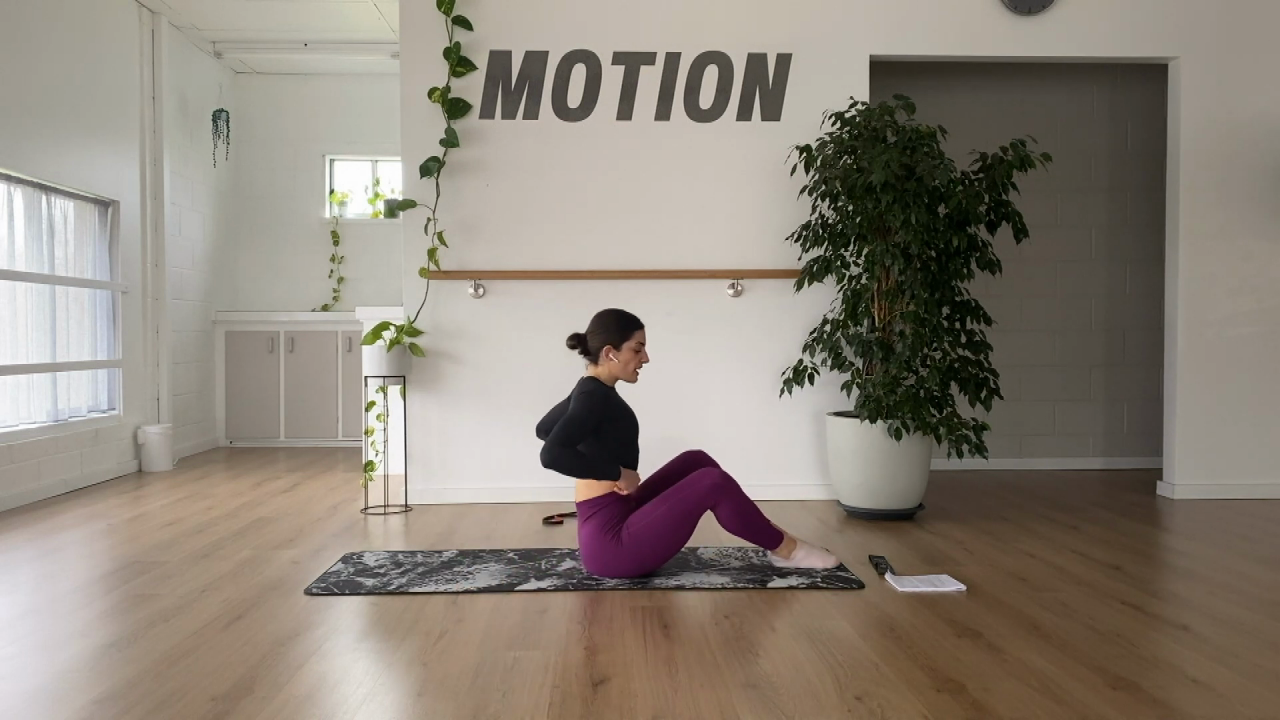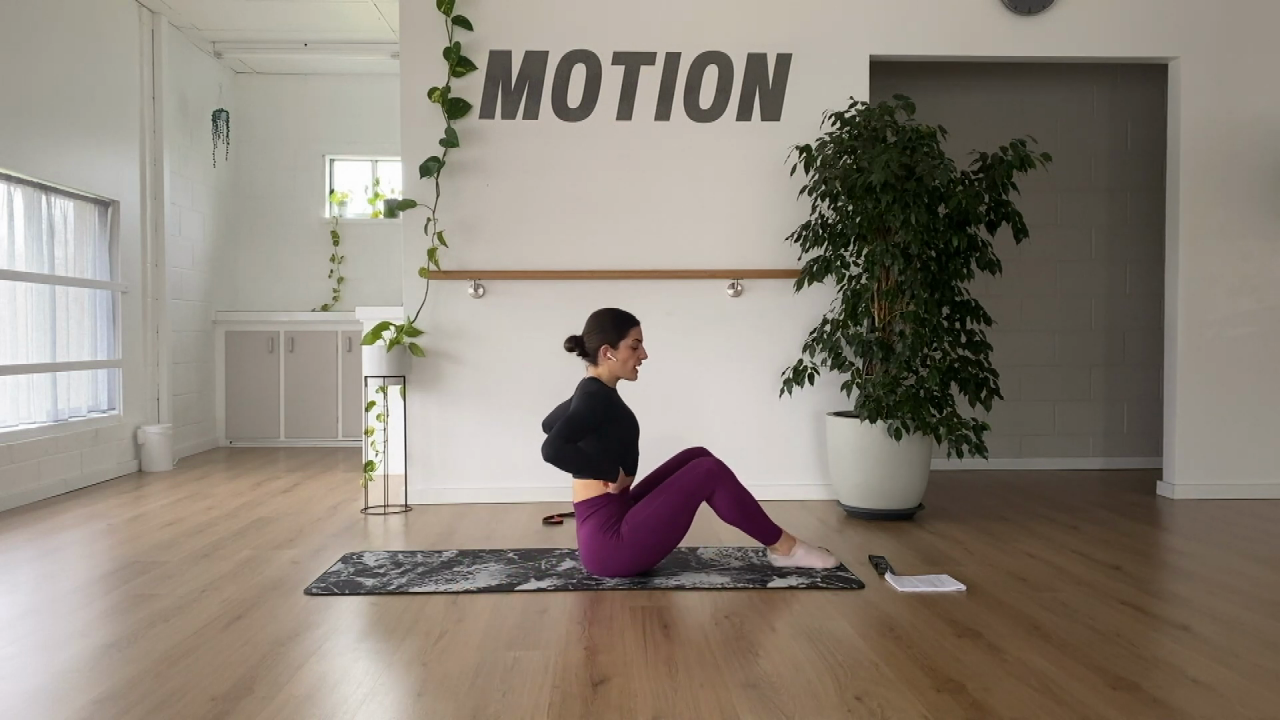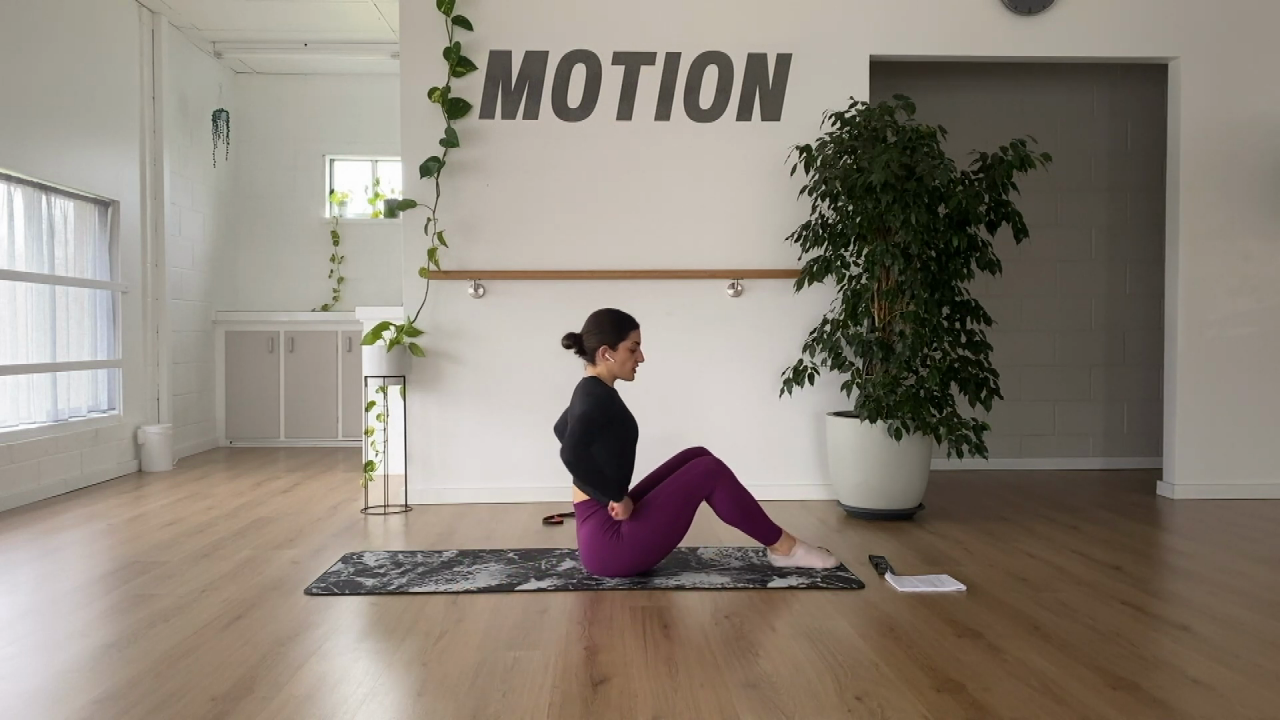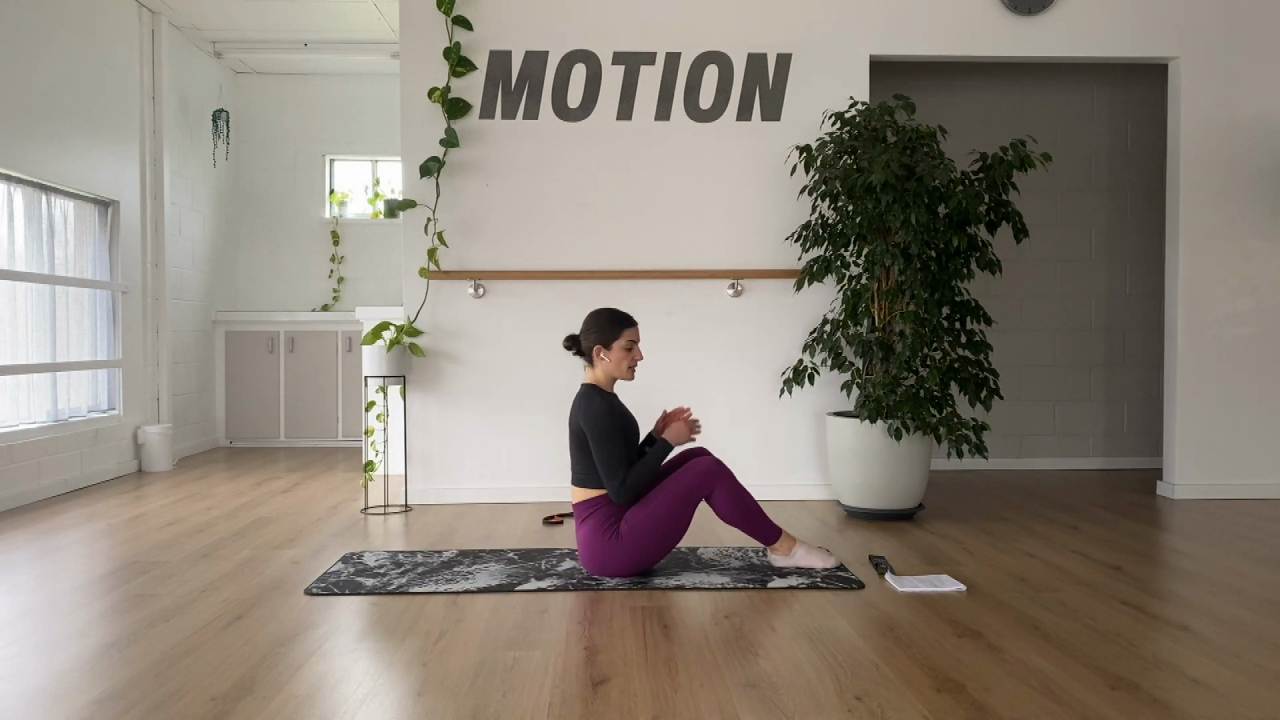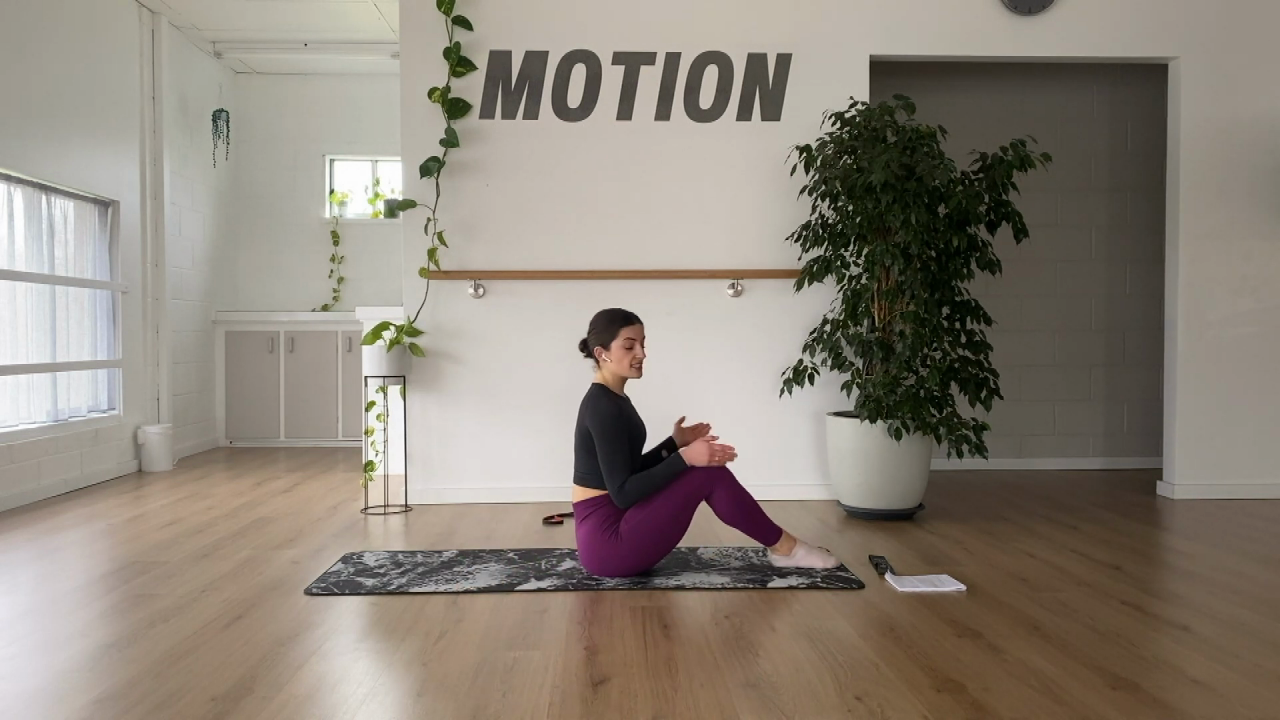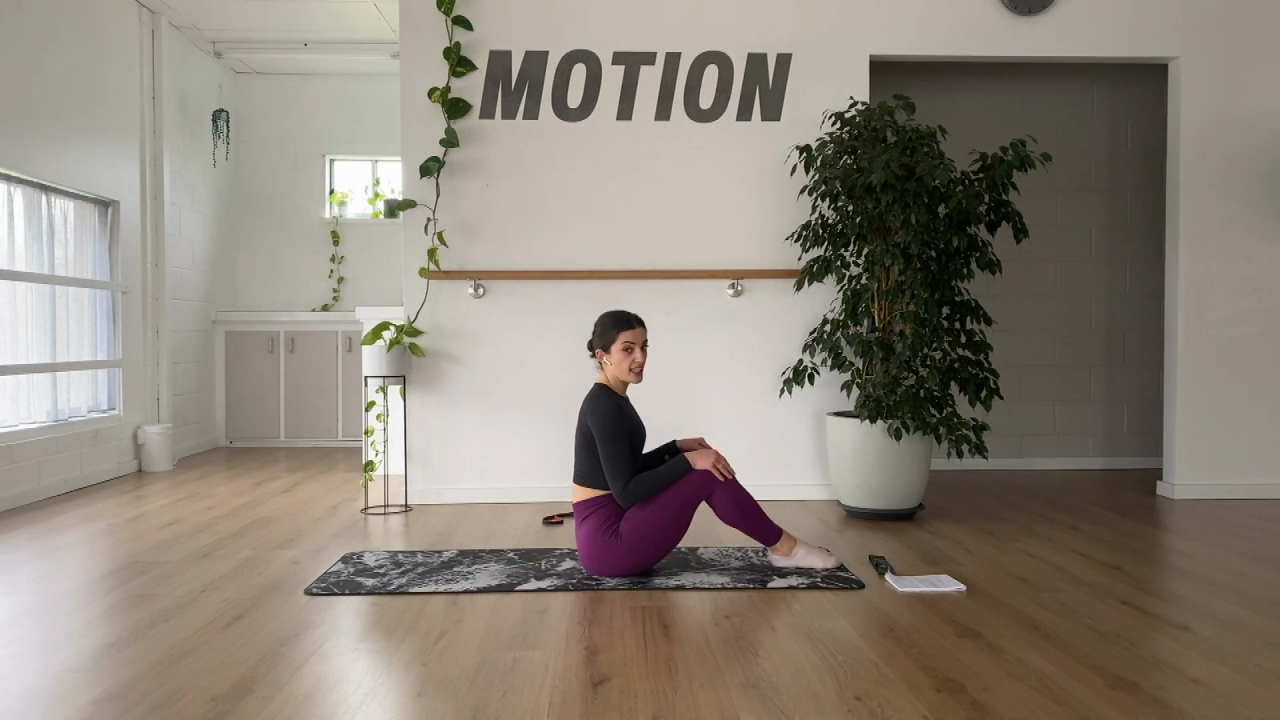
dt=0.4s
person 1, frame 1
left shoulder: (591, 391)
right shoulder: (595, 397)
left elbow: (543, 429)
right elbow: (551, 454)
right wrist: (616, 472)
left hip: (617, 521)
right hip: (610, 544)
left knee: (696, 461)
right knee: (713, 482)
left ankle: (771, 535)
right ankle: (784, 549)
person 1, frame 2
left shoulder: (593, 391)
right shoulder: (597, 397)
left elbow: (550, 424)
right elbow: (552, 449)
right wrist: (611, 473)
left hip: (612, 523)
right hip: (609, 543)
left knee: (696, 458)
right knee: (709, 471)
left ankle: (773, 536)
right ankle: (783, 547)
person 1, frame 3
left shoulder: (591, 391)
right shoulder: (598, 395)
left elbow: (563, 431)
right elbow: (572, 453)
right wrist: (616, 496)
left hip: (608, 528)
right hip: (610, 544)
left knee: (697, 457)
right knee: (709, 471)
left ankle: (775, 539)
right ankle: (783, 547)
person 1, frame 4
left shoulder: (598, 399)
right shoulder: (597, 406)
right elbow: (621, 490)
left wrist: (658, 435)
right wrist: (667, 440)
left hip: (612, 525)
right hip: (609, 544)
left knee: (699, 458)
right knee: (708, 471)
left ankle: (776, 540)
right ankle: (783, 547)
person 1, frame 5
left shoulder: (611, 400)
right shoulder: (604, 406)
right elbow: (623, 493)
left wrist: (675, 444)
right wrist: (683, 458)
left hip: (612, 527)
right hip: (609, 544)
left knee: (701, 464)
right knee: (708, 473)
left ankle: (778, 542)
right ankle: (784, 547)
person 1, frame 6
left shoulder: (611, 400)
right shoulder: (605, 407)
right elbow: (626, 492)
left wrist: (678, 448)
right wrist: (687, 460)
left hip: (611, 528)
right hip: (608, 544)
left knee: (705, 467)
right knee: (708, 474)
left ankle: (779, 542)
right ankle: (784, 547)
